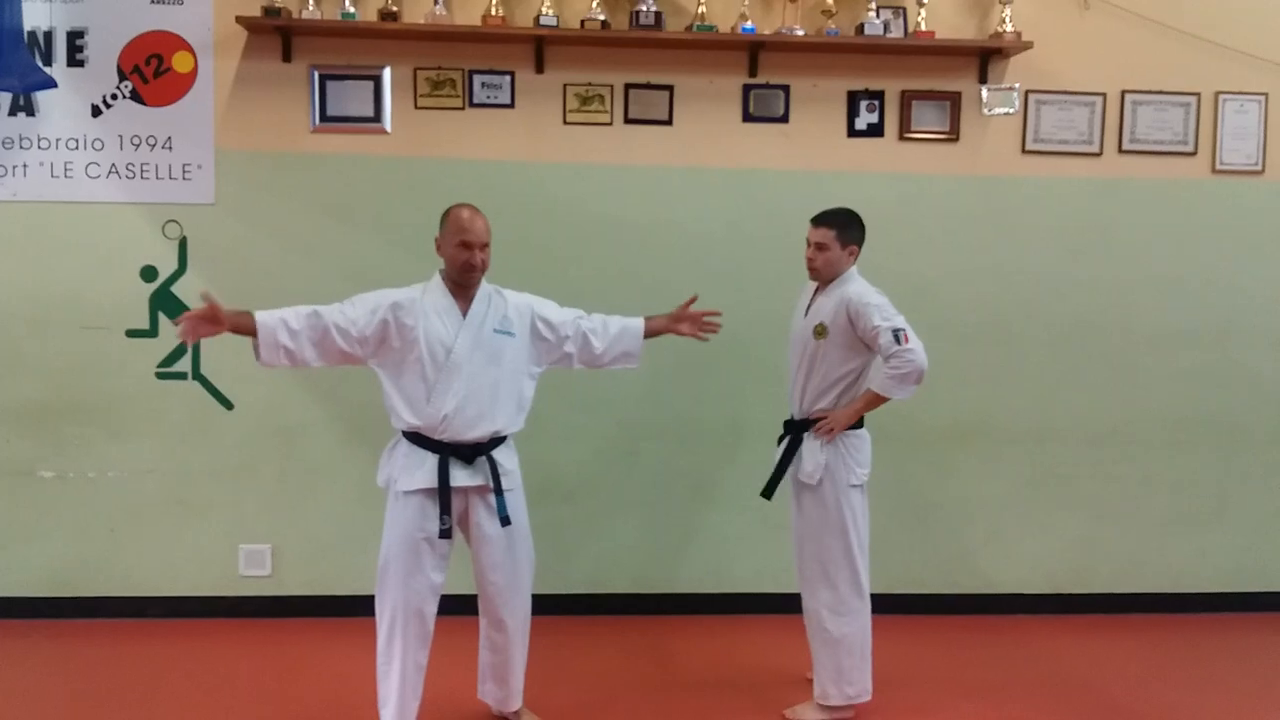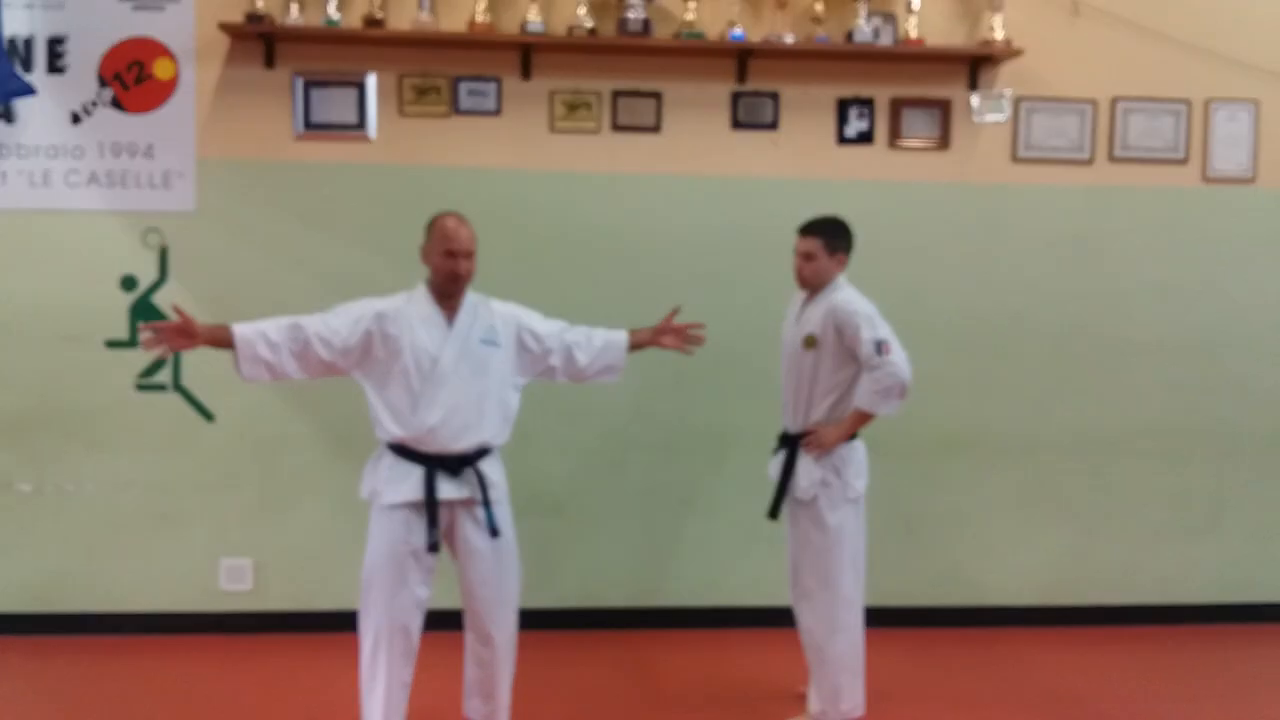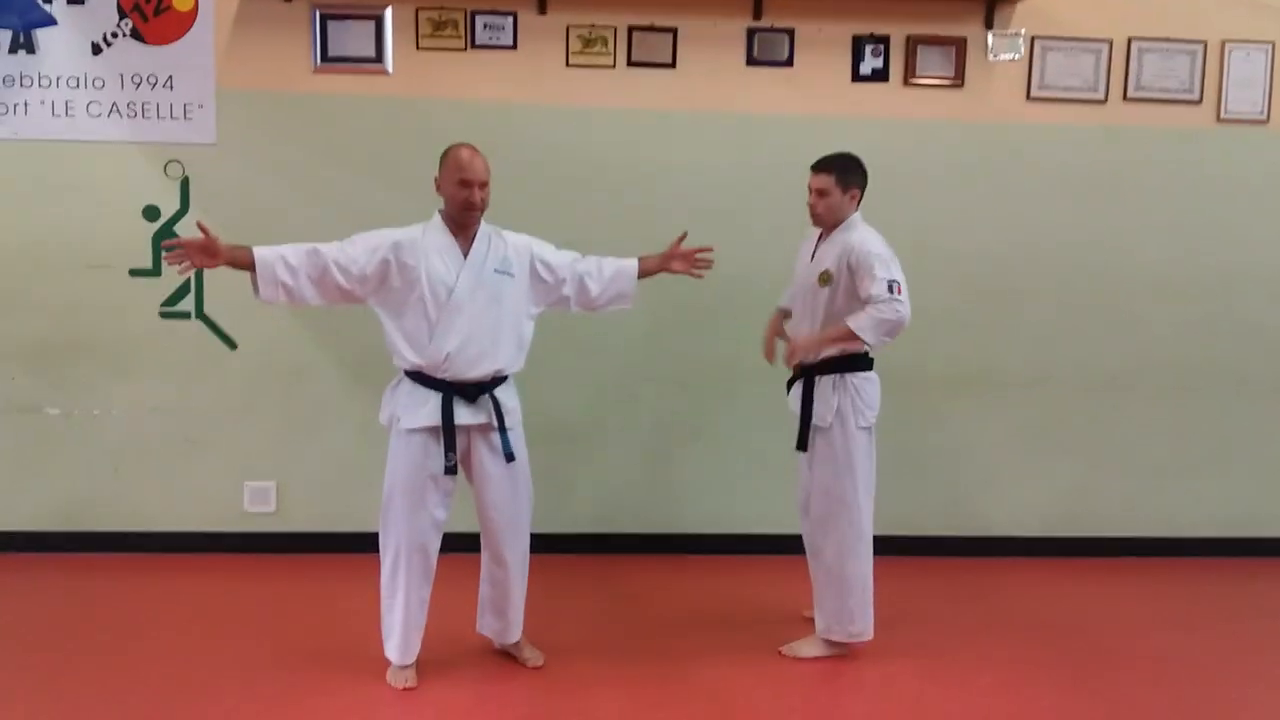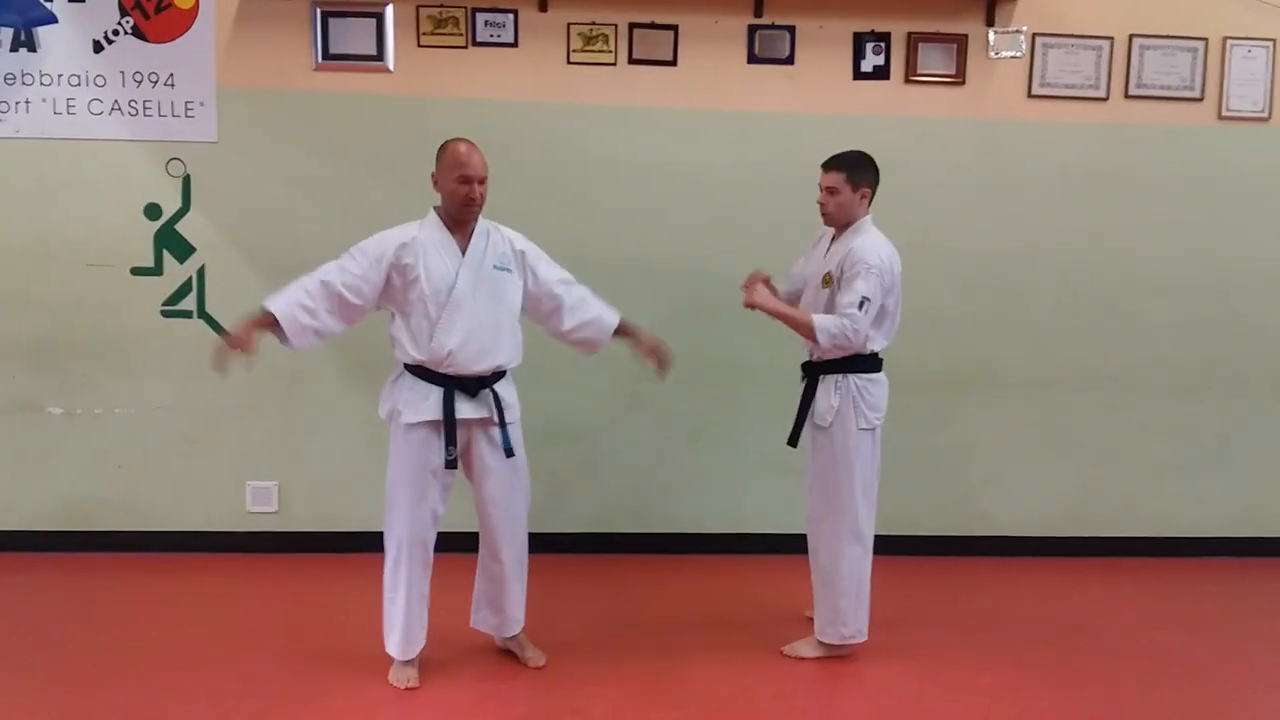
dt=0.3s
person 1, frame 1
left shoulder: (523, 312)
right shoulder: (396, 309)
left elbow: (592, 333)
right elbow: (316, 327)
left wrist: (667, 323)
right wrist: (229, 321)
left hip: (493, 471)
right hip: (422, 471)
left knee: (508, 593)
right knee: (406, 596)
person 1, frame 2
left shoulder: (508, 323)
right shoulder: (380, 321)
left elbow: (578, 346)
right elbow: (296, 340)
left wrist: (651, 337)
right wrist: (204, 336)
left hip: (478, 483)
right hip: (406, 485)
left knee: (495, 604)
right knee: (391, 610)
person 1, frame 3
left shoulder: (521, 253)
right shoulder: (397, 250)
left elbow: (587, 275)
right elbow: (317, 265)
left wrist: (661, 263)
right wrist: (225, 256)
left hip: (493, 409)
right hip: (424, 410)
left knee: (509, 527)
right knee: (410, 532)
left ankle: (507, 632)
right ankle: (402, 653)
person 1, frame 4
left shoulder: (512, 246)
right shoulder: (399, 246)
left elbow: (566, 299)
right elbow: (330, 290)
left wrist: (634, 336)
right wrist: (254, 325)
left hip: (492, 402)
right hip: (423, 403)
left knee: (506, 524)
right knee: (411, 528)
left ankle: (508, 629)
right ankle: (405, 650)
person 2, frame 1
left shoulder: (859, 300)
right shoulder: (813, 292)
left elbow: (910, 360)
left wrist: (853, 410)
right wrist: (803, 426)
left hip: (834, 447)
right hip: (808, 444)
left knee: (835, 570)
right knee: (820, 565)
right ankle: (840, 668)
person 2, frame 2
left shoulder: (849, 309)
right shoulder: (803, 304)
left elbow: (894, 374)
left wrist: (842, 430)
left hip: (830, 463)
right hip: (803, 459)
left knee: (830, 583)
right knee: (812, 579)
person 2, frame 3
left shoulder: (863, 247)
right shoulder: (817, 240)
left elbow: (892, 312)
left wrist: (819, 339)
right wrist: (776, 323)
left hip: (844, 388)
right hip: (815, 386)
left knee: (840, 509)
right knee: (818, 506)
left ankle: (841, 629)
right ankle: (840, 607)
person 2, frame 4
left shoulder: (869, 253)
right shoulder: (827, 242)
left elbow: (844, 332)
right elbow: (799, 298)
left wrist: (770, 306)
right wrist: (768, 291)
left hip: (850, 390)
right hip: (829, 386)
left knee: (839, 512)
right knee: (835, 507)
left ankle: (838, 631)
right ankle: (842, 606)
